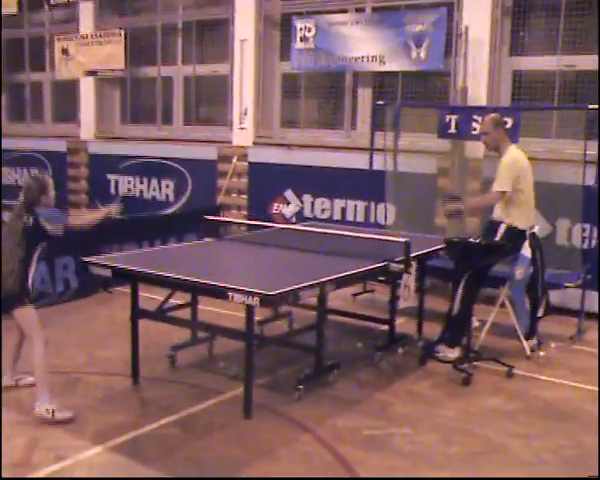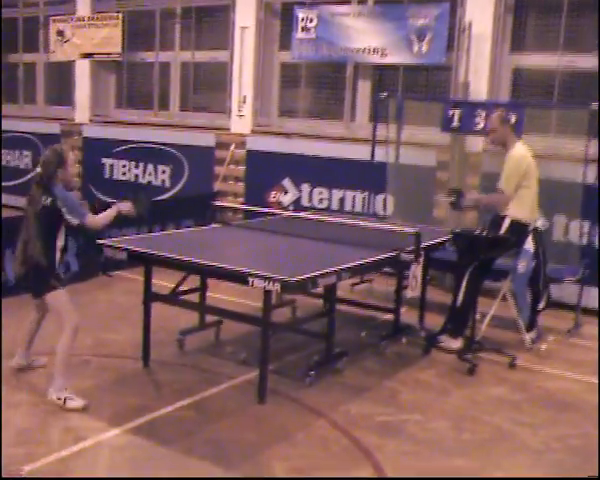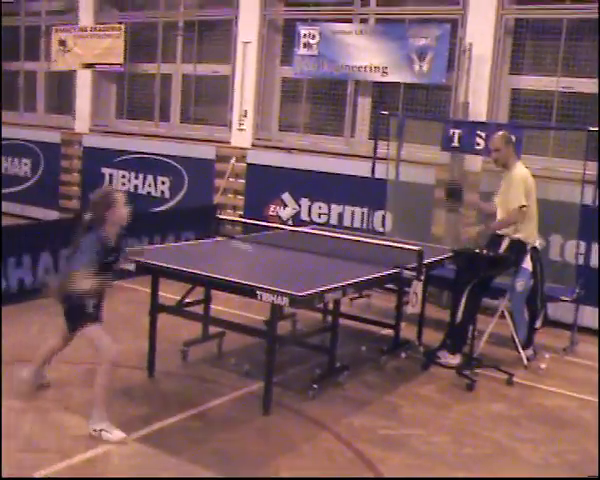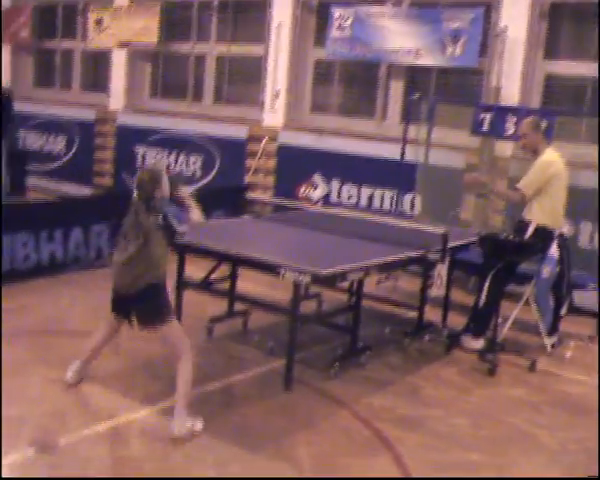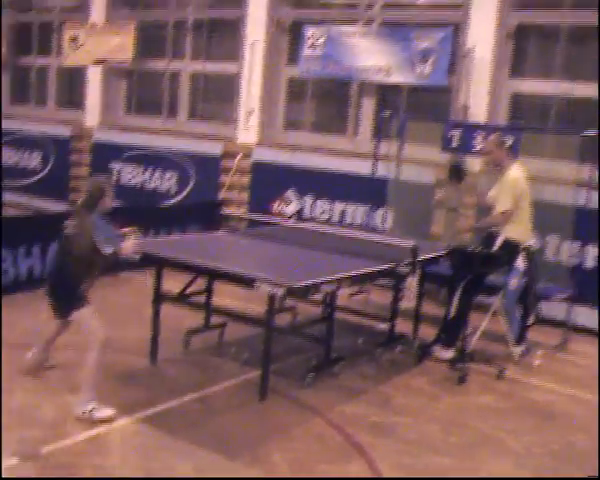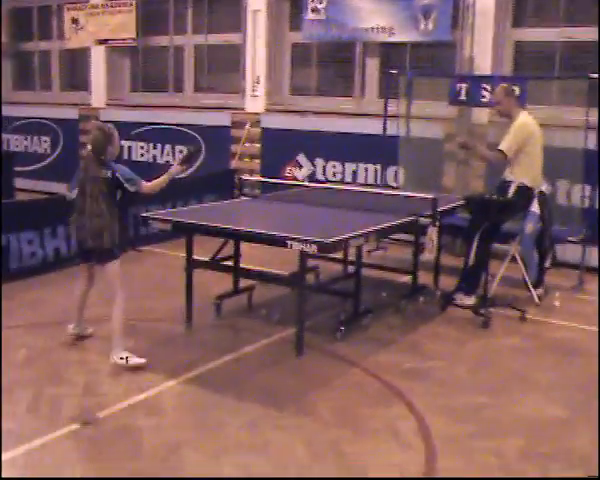
dt=0.4s
person 1, frame 1
left shoulder: (22, 214)
right shoulder: (43, 214)
right elbow: (80, 222)
right wrist: (106, 211)
left knee: (25, 330)
right knee: (38, 339)
right ankle: (44, 404)
person 1, frame 2
left shoulder: (43, 191)
right shoulder: (61, 196)
right elbow: (95, 222)
left wrist: (71, 198)
right wrist: (119, 207)
left hip: (34, 264)
right hip: (42, 267)
left knee: (42, 310)
right knee: (71, 323)
left ankle: (22, 356)
right ankle: (59, 390)
person 1, frame 3
left shoulder: (113, 237)
right shoulder: (92, 242)
right elbow: (79, 282)
right wrist: (95, 283)
left hip: (89, 302)
right hip: (81, 304)
left knee: (65, 338)
right knee: (108, 355)
left ankle: (34, 372)
right ankle: (98, 421)
person 1, frame 4
left shoulder: (133, 216)
right shoulder: (165, 216)
left elbow: (121, 250)
right elbow: (196, 218)
right wrist: (187, 199)
left hip: (125, 289)
right hip: (150, 294)
left knee: (111, 327)
right knee: (185, 353)
left ankle: (77, 370)
right ankle: (181, 420)
person 1, frame 5
left shoulder: (76, 219)
right shoulder: (96, 224)
right elbow: (124, 251)
left wrist: (117, 236)
right wrist: (131, 240)
left hip: (59, 282)
right hip: (70, 287)
left knee: (65, 321)
right knee: (97, 338)
left ankle: (38, 356)
right ankle: (86, 404)
person 1, frame 6
left shoulder: (84, 167)
right shoulder: (116, 171)
left elbow: (73, 196)
right elbow: (149, 188)
right wrist: (172, 172)
left hip: (85, 234)
right hip: (104, 237)
left knee: (88, 280)
right knee: (118, 293)
left ankle: (77, 325)
right ankle: (119, 352)
person 2, frame 1
left shoulder: (510, 159)
right shoulder: (514, 156)
left elbow: (495, 198)
left wrist: (461, 206)
right wrist: (467, 205)
left hip: (508, 229)
right hip: (513, 227)
left knee: (467, 273)
left ankle: (450, 343)
person 2, frame 2
left shoulder: (516, 156)
right shoulder: (517, 154)
left elbow: (503, 200)
left wrist: (476, 200)
right wrist: (480, 200)
left hip: (513, 223)
right hip: (517, 223)
left knee: (471, 264)
left ankle: (454, 333)
person 2, frame 3
left shoulder: (518, 175)
right shoulder: (510, 175)
left elbow: (515, 215)
right elbow: (498, 208)
left wrist: (486, 228)
right wrist: (472, 202)
left hip: (511, 242)
right hip: (515, 242)
left knee: (467, 281)
left ankle: (452, 350)
person 2, frame 4
left shoulder: (545, 162)
right shoulder: (553, 159)
left elbow: (517, 196)
left wrist: (484, 182)
left hip: (537, 228)
right hip: (549, 229)
left knee: (494, 269)
left ankle: (475, 334)
person 2, frame 5
left shoulder: (513, 177)
right shoulder: (511, 175)
left elbow: (500, 218)
right elbow: (489, 201)
left wrist: (471, 226)
left hip: (504, 241)
right hip: (512, 242)
left knee: (463, 279)
left ankle: (446, 344)
person 2, frame 6
left shoulder: (520, 124)
right shoulder: (526, 122)
left elbow: (498, 158)
left wrist: (472, 145)
left hip: (518, 189)
right hip: (525, 187)
left knee: (478, 227)
left ankle: (467, 291)
